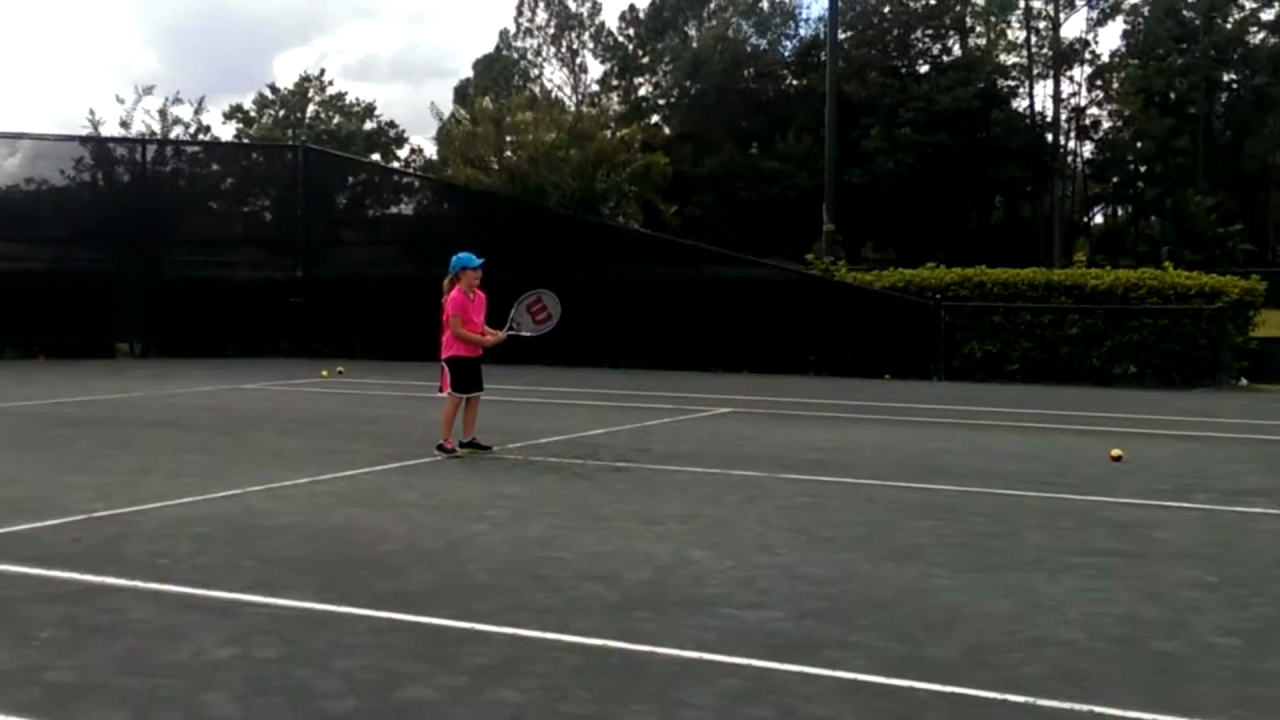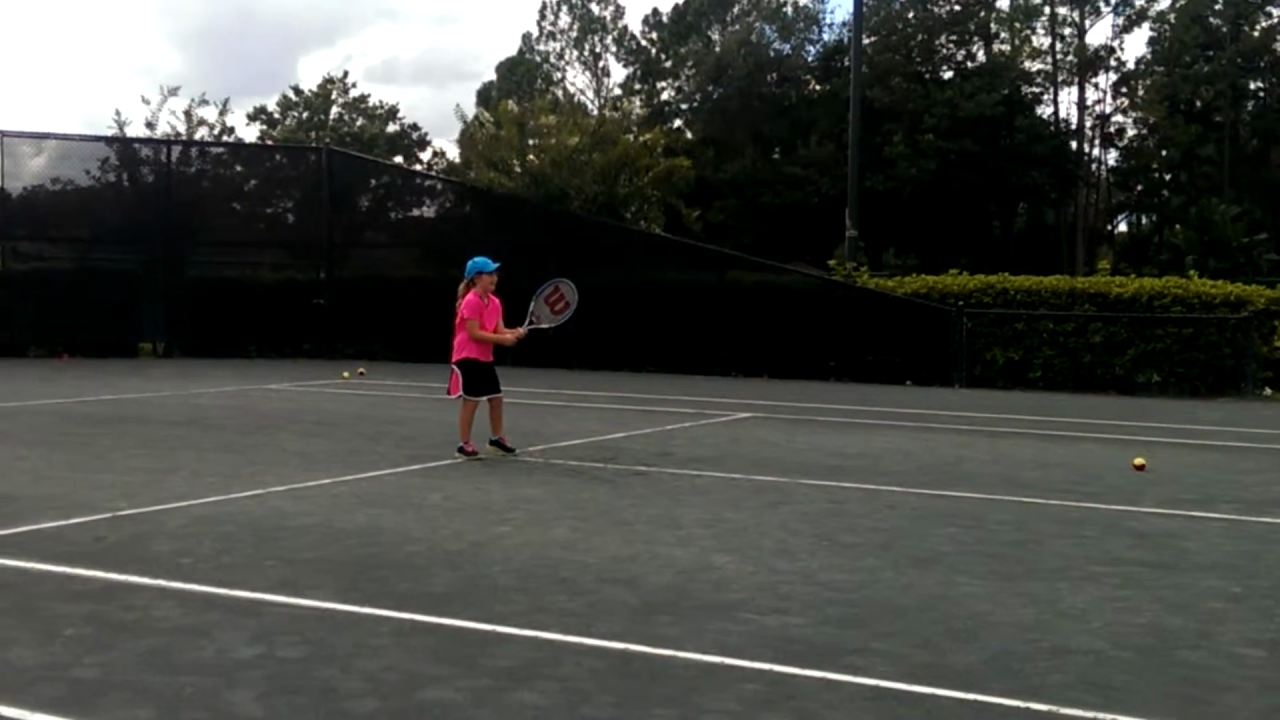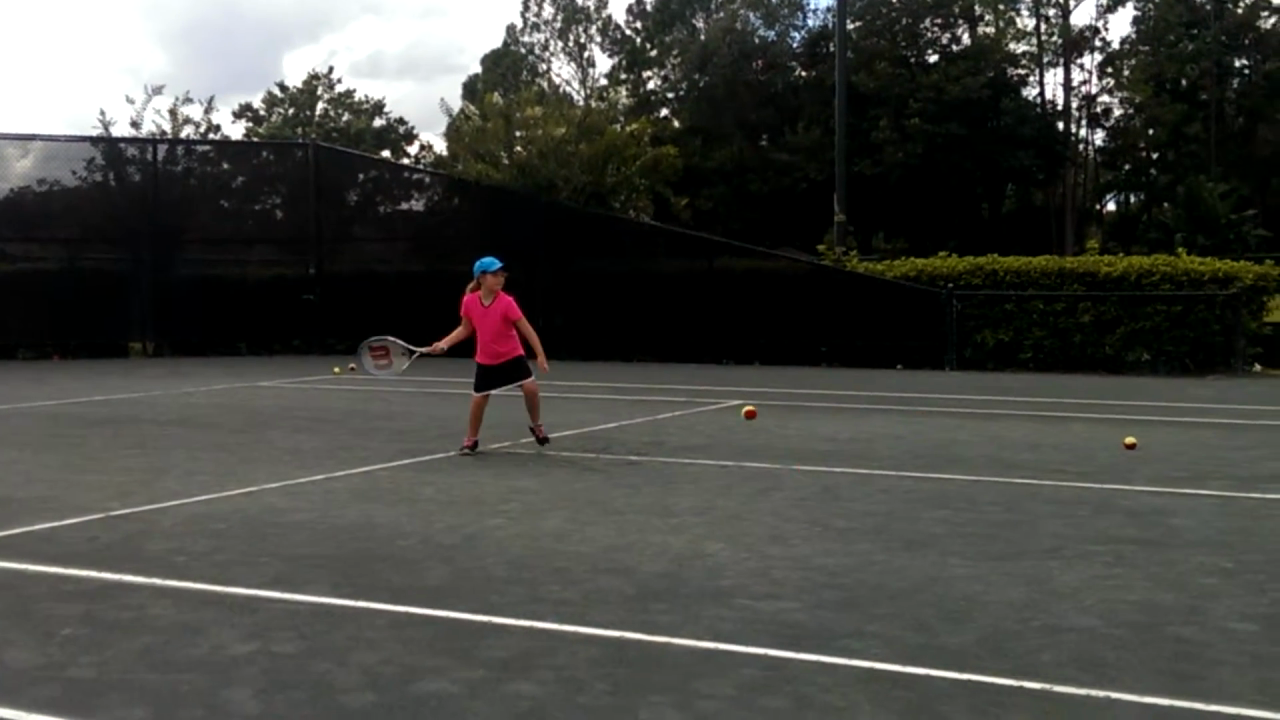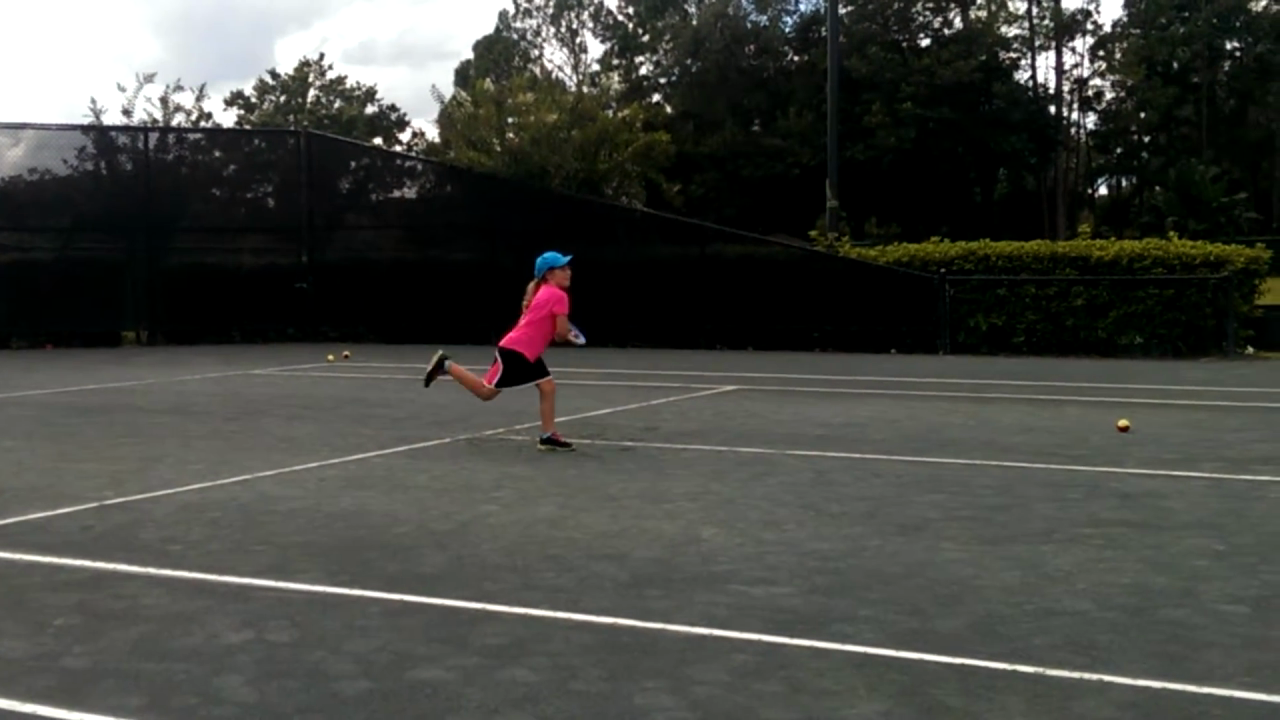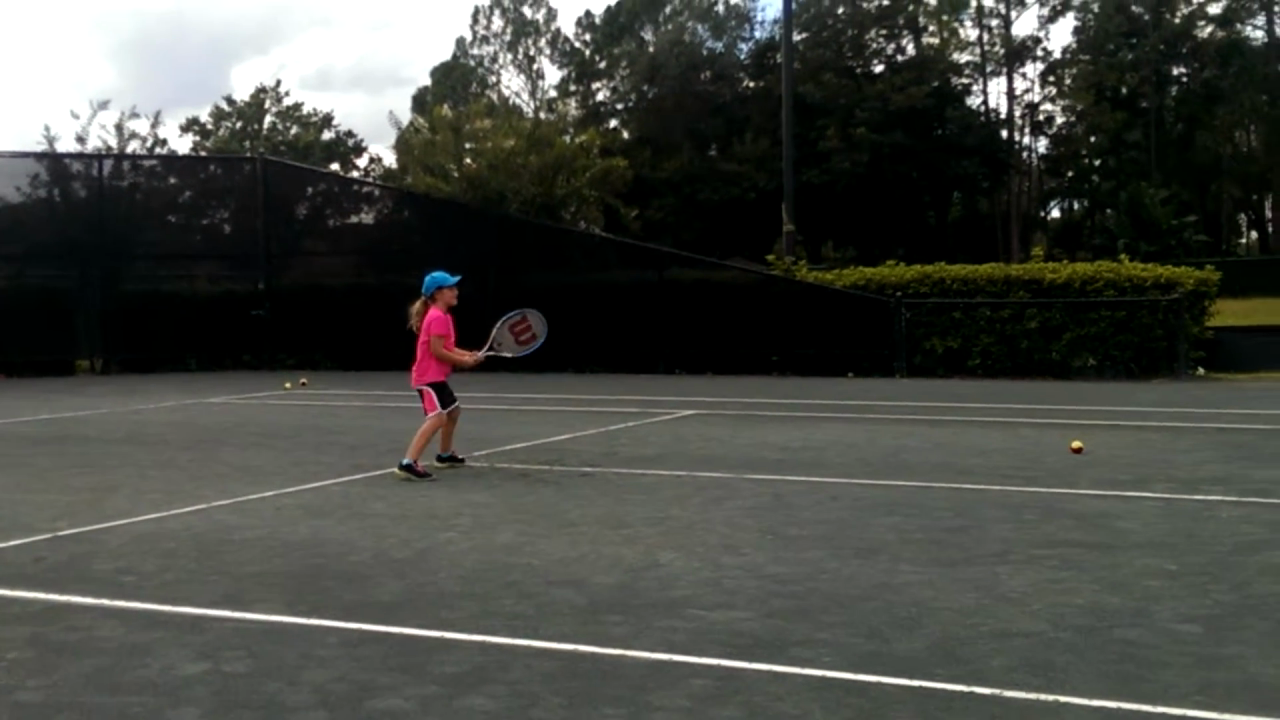
dt=1s
person 1, frame 1
left shoulder: (480, 296)
right shoulder: (456, 297)
right elbow: (456, 330)
left wrist: (493, 334)
right wrist: (482, 340)
left hip: (473, 355)
right hip: (456, 355)
left knee: (474, 397)
right knee: (455, 398)
left ankle: (468, 439)
right ankle: (444, 442)
person 1, frame 2
left shoulder: (495, 302)
right shoulder: (471, 301)
left elbow: (499, 330)
right elbow: (474, 333)
left wrist: (514, 333)
right wrist: (502, 339)
left hip: (485, 358)
right hip: (468, 358)
left knee: (496, 398)
right knee: (471, 401)
left ankle: (497, 438)
right ankle: (464, 445)
person 1, frame 3
left shoulder: (507, 302)
right shoulder: (469, 301)
left elbow: (526, 328)
right elbow: (465, 328)
left wrist: (541, 355)
right wrist: (444, 343)
left hip: (512, 356)
right hip: (486, 360)
left knee: (531, 388)
right knee: (479, 400)
left ankle: (536, 426)
right ankle: (471, 439)
person 1, frame 4
left shoulder: (543, 293)
right shoulder: (559, 296)
right elbow: (562, 332)
right wrist: (559, 335)
left hip: (526, 353)
right hip: (515, 351)
left knee: (548, 387)
right knee: (486, 393)
left ankle: (548, 436)
right ankle: (446, 365)
person 1, frame 5
left shoulder: (445, 317)
right shoulder: (437, 318)
left elbow: (448, 349)
right elbow: (437, 352)
left wrist: (468, 355)
right wrist: (464, 362)
left hip: (437, 377)
right hip: (430, 378)
left knee: (453, 412)
right knee: (437, 419)
left ankle: (445, 455)
right ankle: (408, 463)
